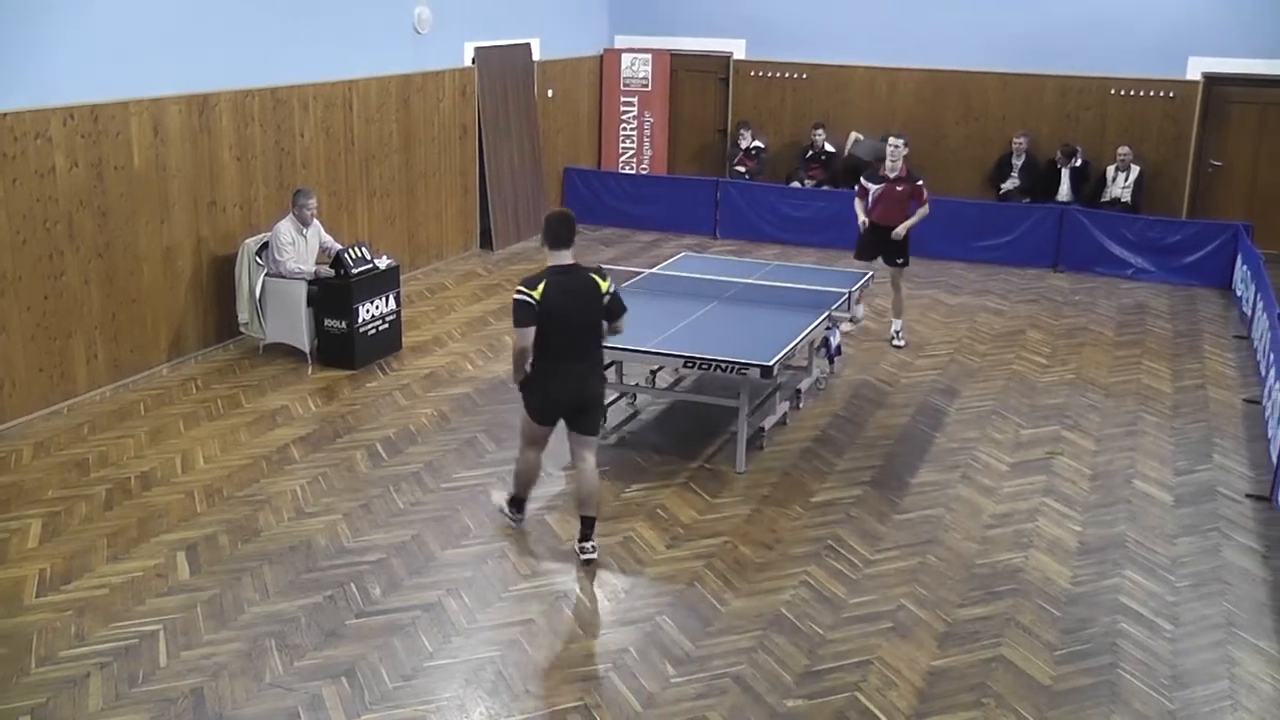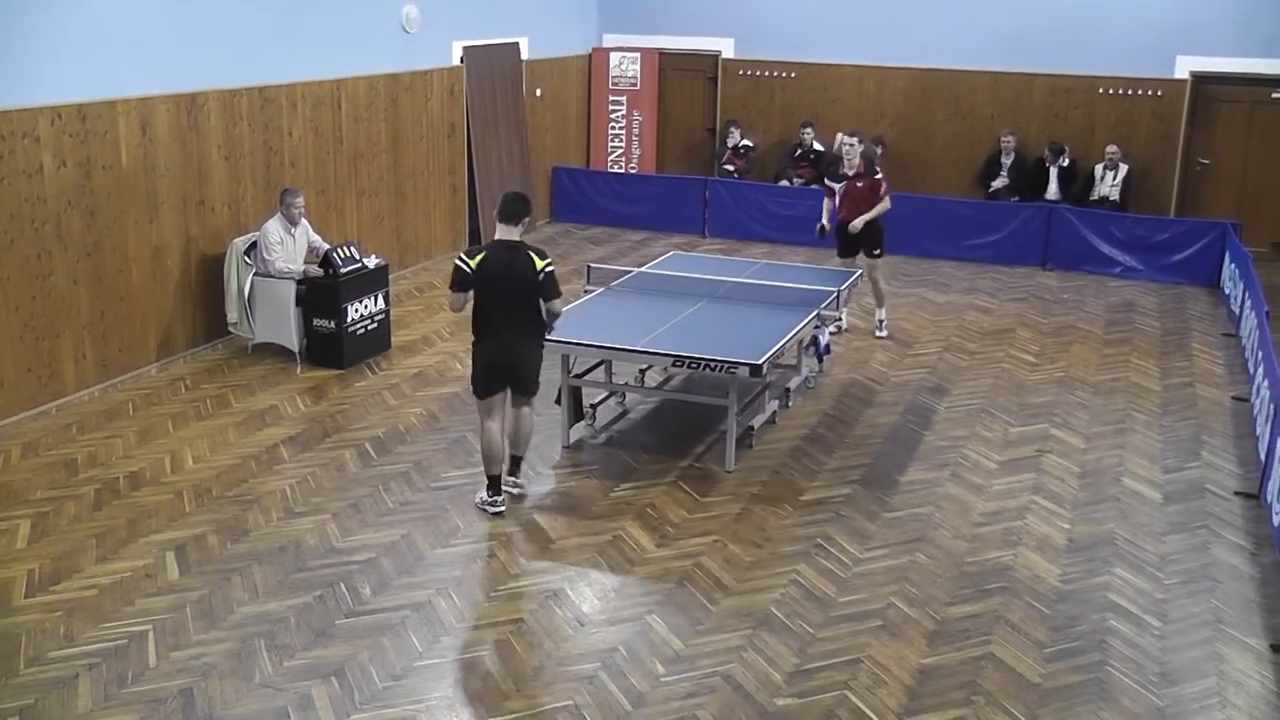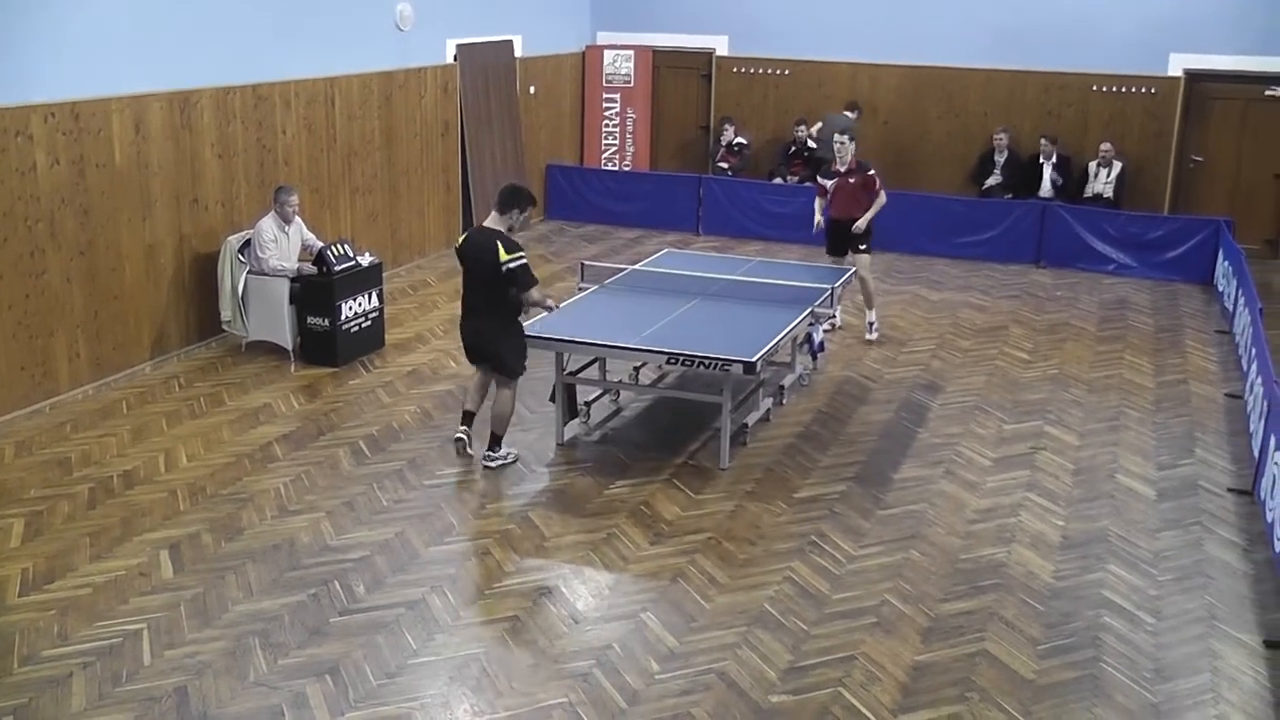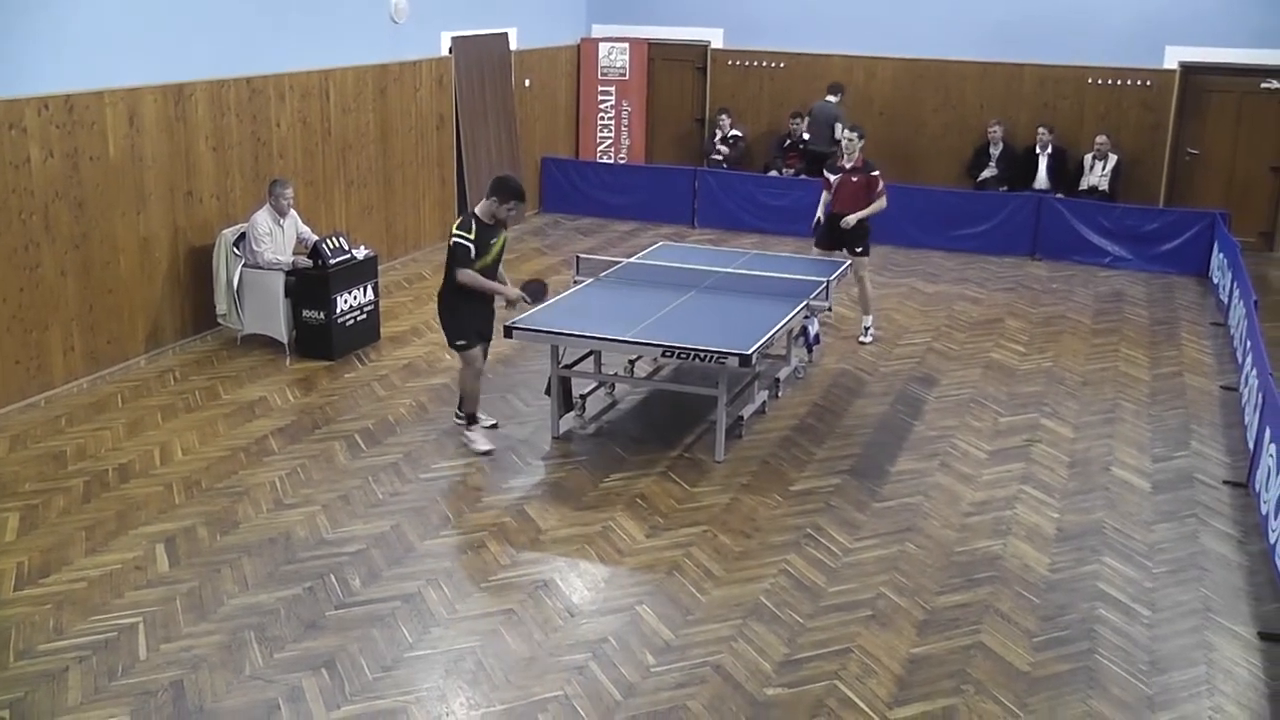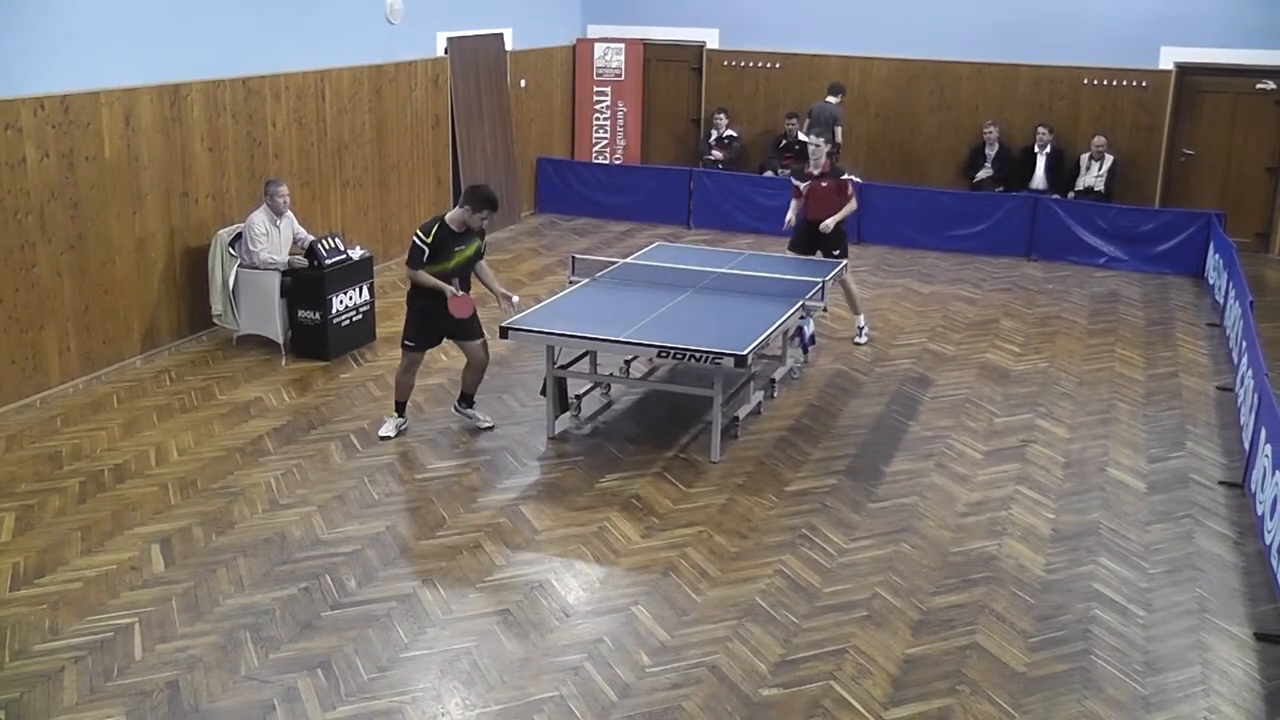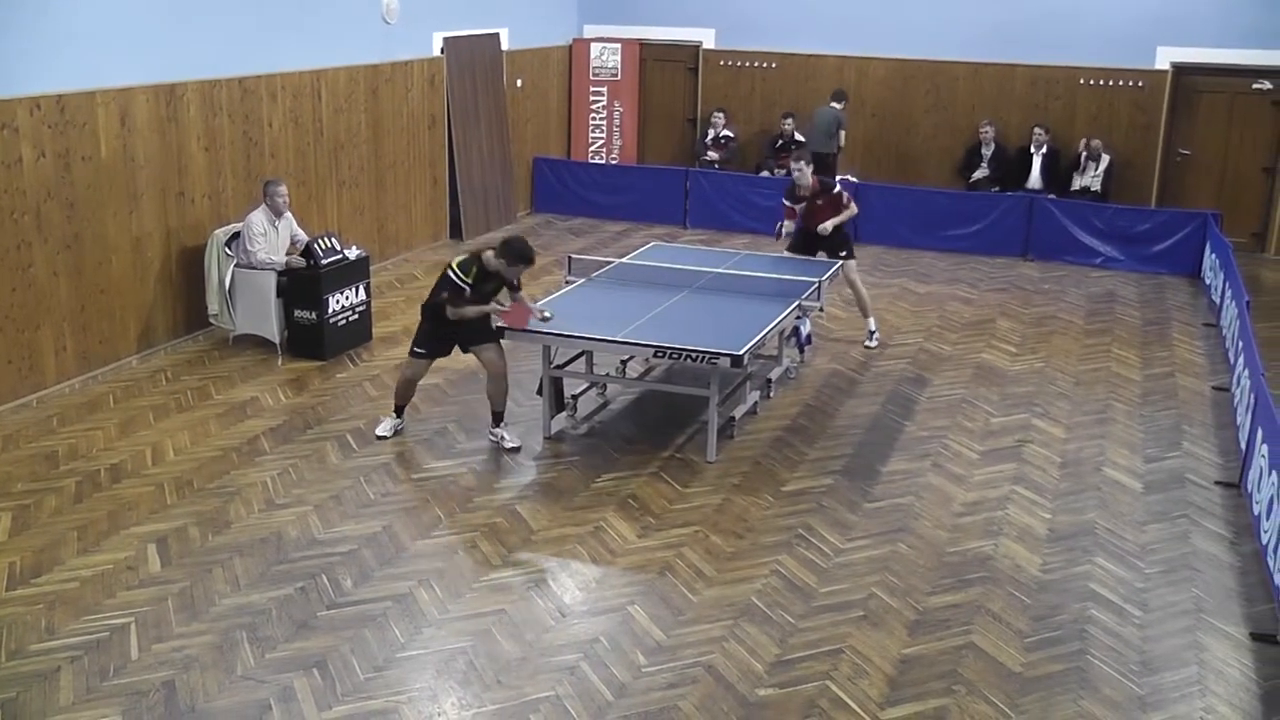
dt=0.4s
person 1, frame 1
left shoulder: (530, 288)
right shoulder: (599, 281)
left elbow: (523, 344)
right elbow: (617, 327)
left wrist: (519, 374)
left hip: (546, 385)
right hip: (589, 385)
left knee: (531, 448)
right knee: (585, 458)
left ankle: (516, 508)
right ankle: (586, 539)
person 1, frame 2
left shoulder: (472, 259)
right shoulder: (538, 258)
left elbow: (456, 304)
right elbow: (555, 308)
right wrist: (547, 322)
left hip: (489, 350)
right hip: (527, 349)
left knee: (491, 420)
right knee: (523, 407)
left ankle: (494, 493)
right ankle: (514, 475)
person 1, frame 3
left shoulder: (466, 239)
right shoulder: (510, 250)
right elbow: (532, 295)
right wrist: (546, 303)
left hip: (471, 325)
right hip: (502, 329)
left knee: (484, 374)
right knee: (506, 386)
left ankle: (465, 428)
right ankle: (494, 451)
person 1, frame 4
left shoulder: (498, 224)
right shoulder: (466, 229)
right elbow: (463, 275)
left wrist: (506, 285)
right wrist: (504, 291)
left hip: (482, 302)
right hip: (458, 305)
left knee: (476, 359)
right knee: (474, 365)
left ankle: (465, 410)
right ankle: (471, 427)
person 1, frame 5
left shoulder: (477, 232)
right shoulder: (429, 233)
left elbow: (478, 263)
right elbow: (412, 271)
left wrist: (497, 290)
right wrist: (443, 287)
right hip: (426, 307)
left knee: (480, 357)
right knee: (409, 363)
left ankle: (465, 405)
right ankle: (399, 416)
person 1, frame 6
left shoulder: (505, 268)
right shoulder: (464, 270)
left elbow: (515, 292)
right elbow: (454, 312)
left wrist: (531, 308)
right wrist: (489, 308)
left hip: (476, 319)
right hip: (440, 318)
left knee: (498, 367)
right knee: (412, 373)
left ankle: (497, 427)
right ankle: (396, 417)
person 2, frame 1
left shoulder: (912, 180)
right shoulder: (871, 175)
left elbow: (925, 209)
right elbow: (859, 199)
left wrist: (906, 225)
right wrist: (861, 216)
left hip: (896, 235)
right hip: (872, 231)
left knee: (896, 284)
left ankle: (897, 329)
right ankle: (857, 314)
person 2, frame 2
left shoulder: (872, 173)
right shoulder: (833, 174)
left elbow: (885, 203)
right elbow: (829, 199)
left wrist: (863, 219)
right wrist: (825, 219)
left hip: (869, 228)
right hip: (845, 228)
left knee: (874, 276)
left ankle: (881, 318)
right ankle: (842, 318)
person 2, frame 3
left shoulder: (864, 170)
right shoulder: (825, 172)
left elbow: (881, 198)
right elbow: (820, 198)
left wrist: (865, 219)
right wrist: (818, 214)
left hip: (858, 227)
right hip: (835, 226)
left knee: (862, 275)
left ankle: (871, 319)
right ankle: (835, 315)
person 2, frame 4
left shoulder: (869, 170)
right shoulder: (832, 167)
left elbow: (881, 202)
left wrist: (857, 216)
right wrist: (820, 210)
left hip: (856, 226)
right hip: (832, 221)
left knee: (861, 276)
left ankle: (867, 325)
person 2, frame 5
left shoulder: (838, 174)
right shoulder: (799, 174)
left elbow: (852, 203)
left wrist: (833, 220)
right wrist: (791, 213)
left hip: (831, 230)
right hip: (806, 226)
left knee: (843, 278)
left ankle: (861, 325)
person 2, frame 6
left shoulder: (830, 187)
right shoulder: (790, 193)
left elbow: (852, 209)
right elbow: (790, 220)
left wrist: (832, 222)
right wrist: (786, 228)
left hip: (834, 233)
right hip: (807, 232)
left knee: (852, 280)
left ankle: (872, 329)
